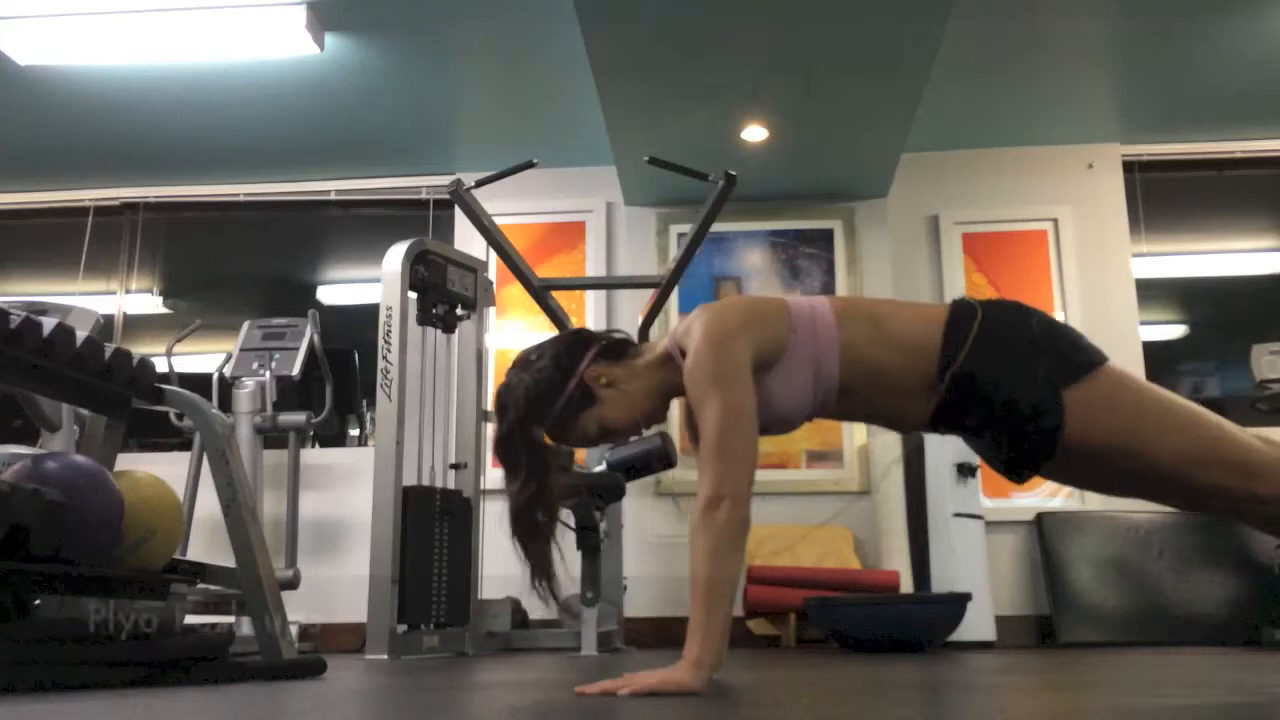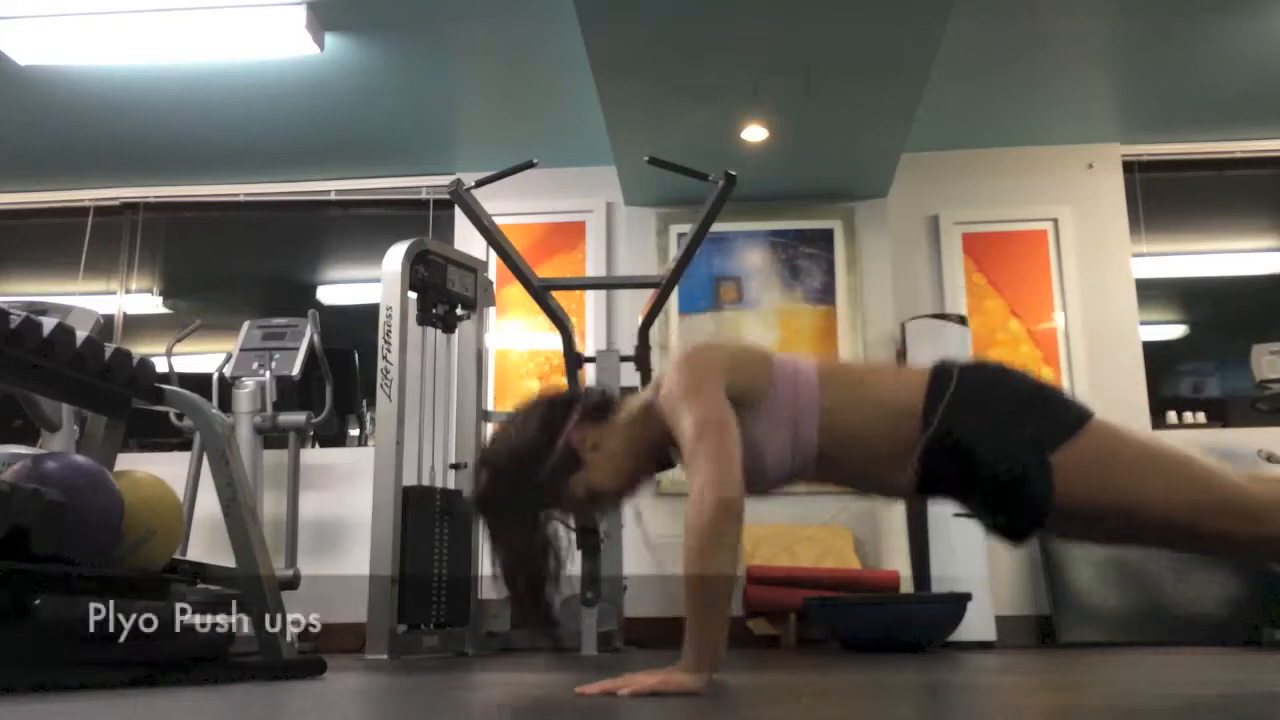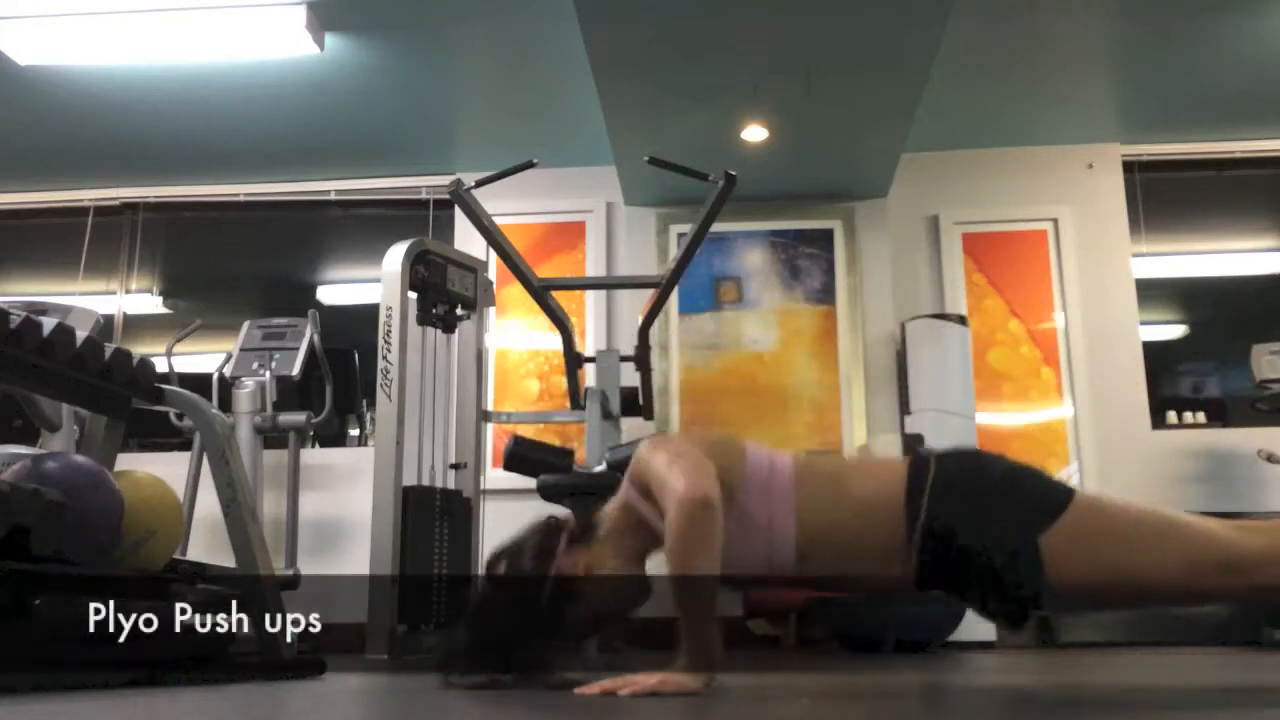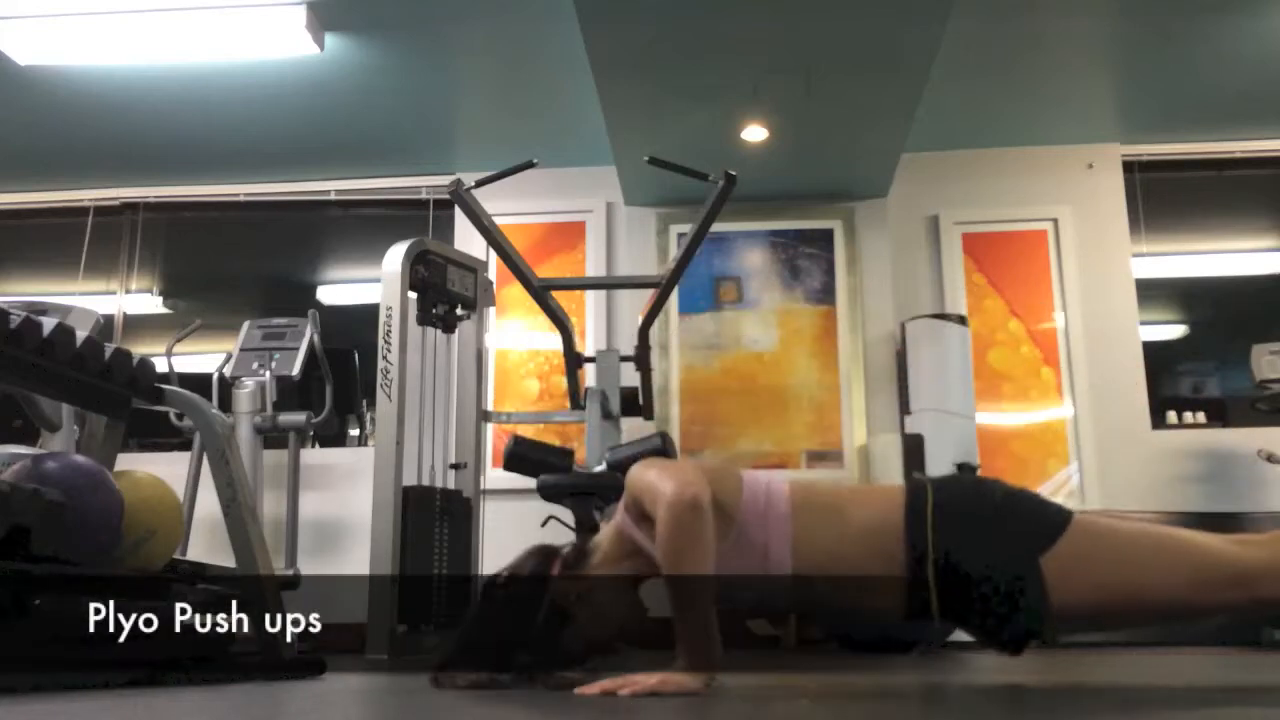
dt=0.2s
person 1, frame 1
left shoulder: (713, 342)
right shoulder: (692, 375)
left elbow: (725, 502)
right elbow: (717, 504)
left wrist: (697, 665)
right wrist: (695, 654)
left hip: (1003, 366)
right hip: (977, 391)
person 1, frame 2
left shoulder: (687, 379)
right shoulder: (675, 422)
left elbow: (720, 501)
right elbow: (712, 513)
left wrist: (694, 667)
right wrist: (696, 654)
left hip: (986, 429)
right hip: (959, 449)
person 1, frame 3
left shoulder: (652, 465)
right shoulder: (653, 523)
left elbow: (700, 509)
left wrist: (694, 666)
left hip: (966, 517)
right hip: (945, 532)
person 1, frame 4
left shoulder: (645, 488)
right shoulder: (651, 542)
left elbow: (687, 506)
left wrist: (695, 665)
left hip: (961, 546)
right hip: (944, 550)
